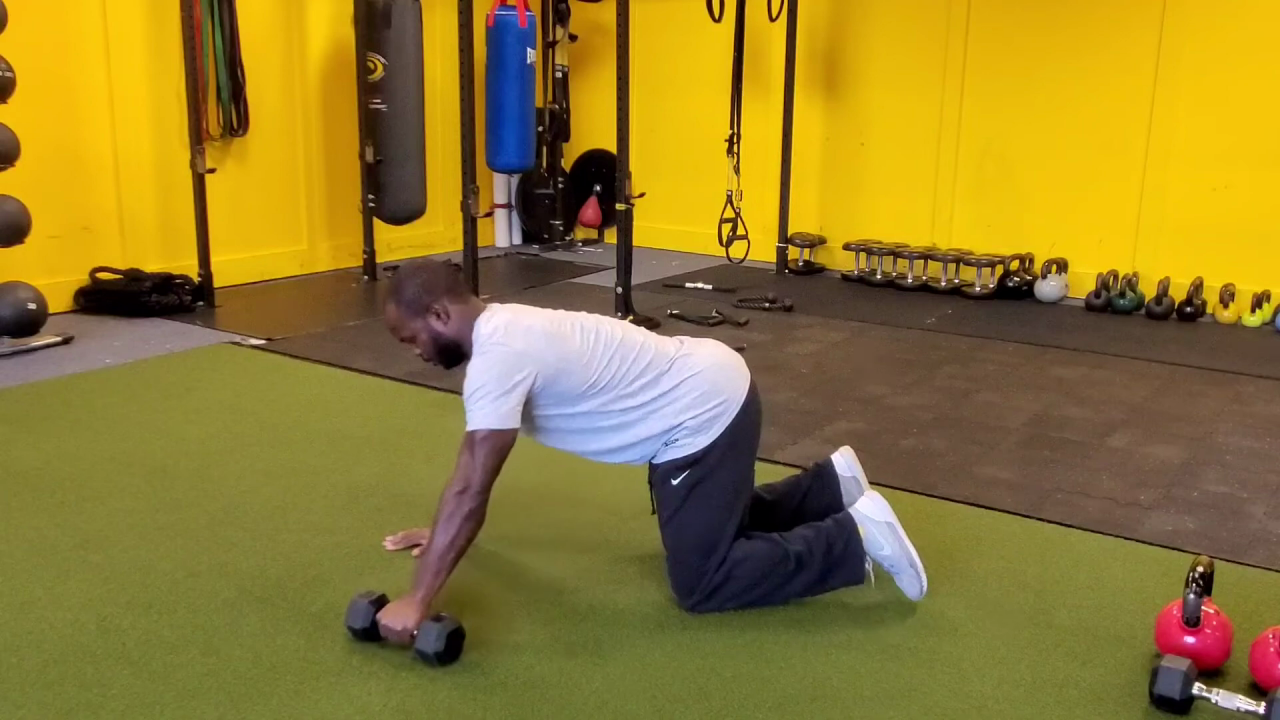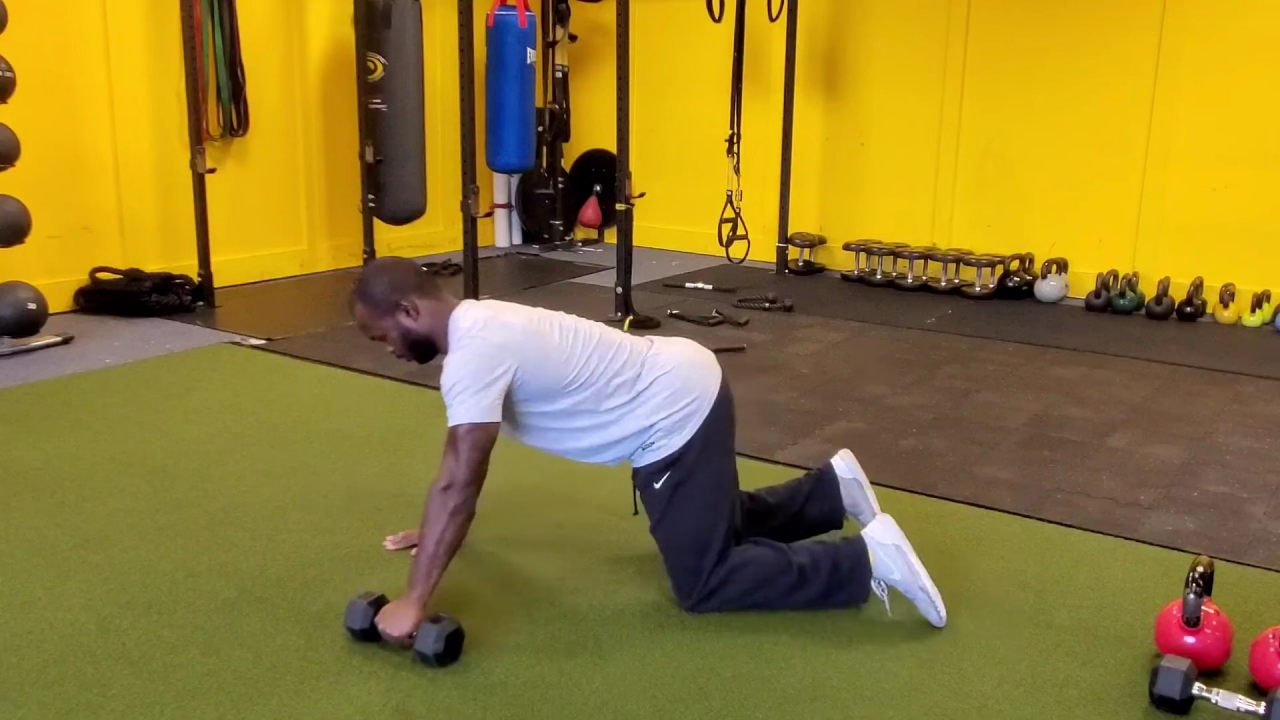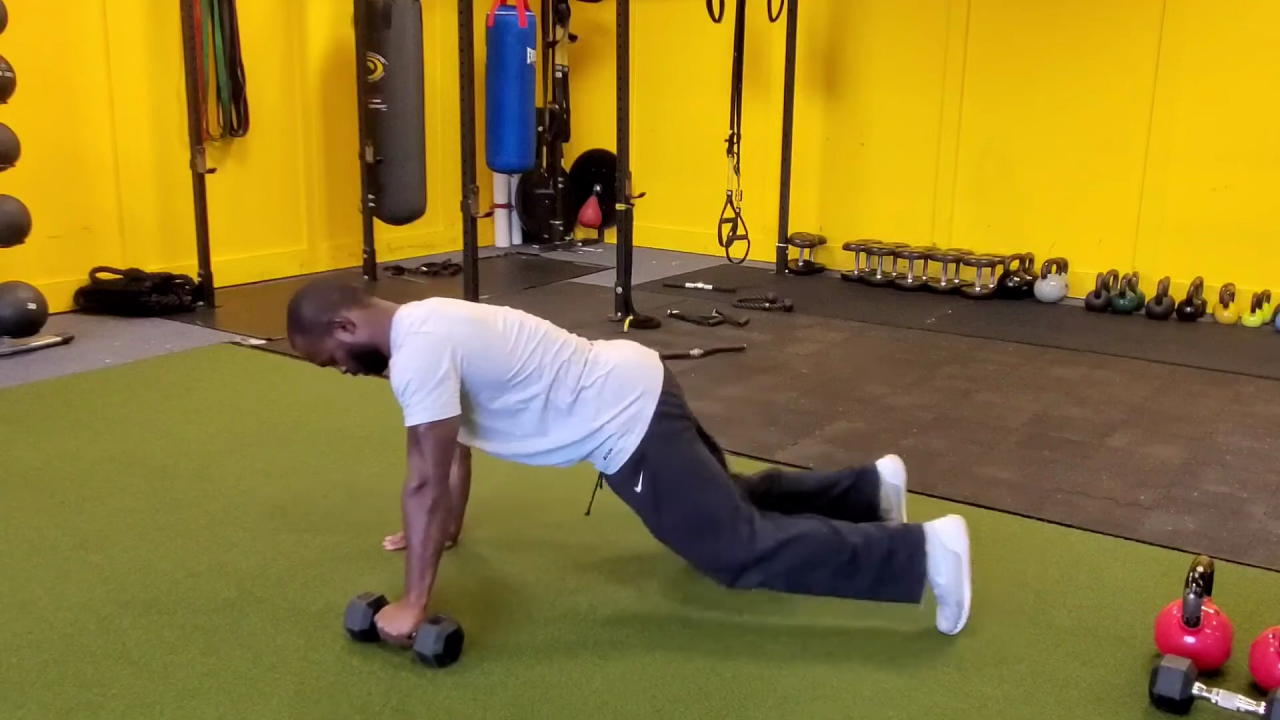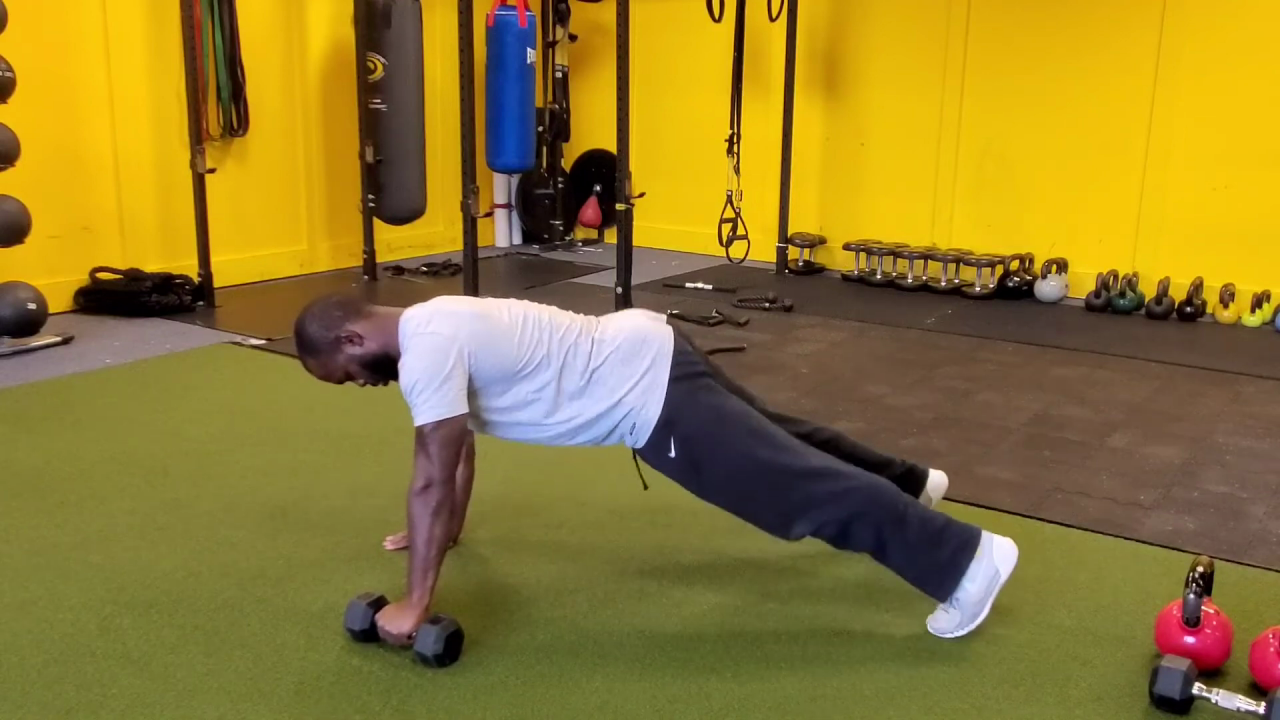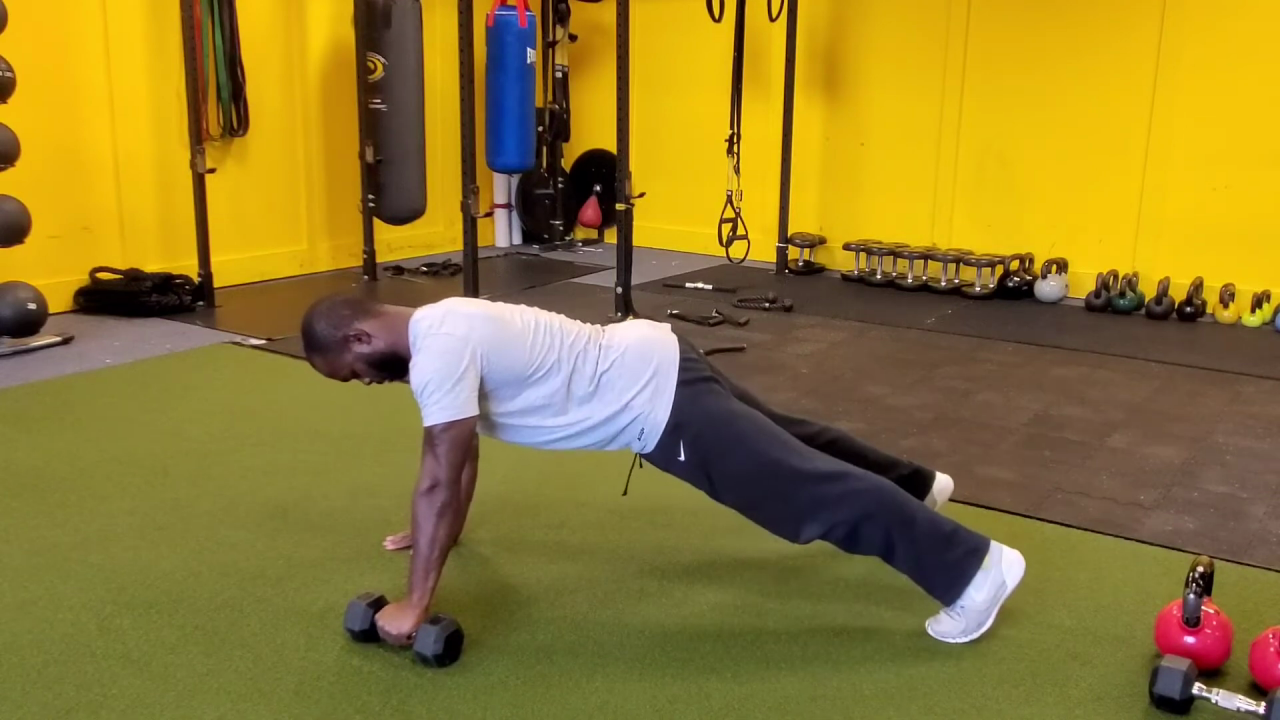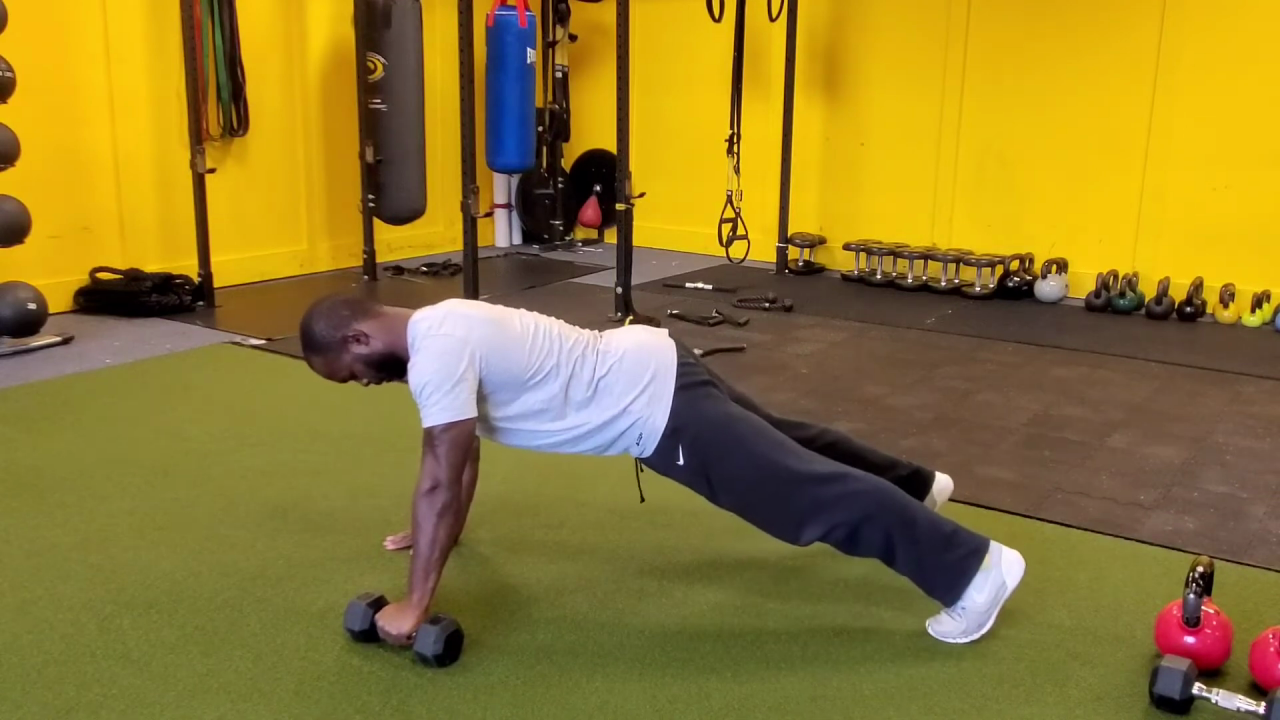
dt=0.4s
person 1, frame 1
left shoulder: (499, 358)
right shoulder: (499, 328)
left elbow: (472, 486)
right elbow: (477, 452)
left wrist: (417, 600)
right wrist: (443, 531)
left hip: (705, 412)
right hip: (706, 385)
left knee: (701, 584)
right knee: (710, 523)
left ankle: (855, 534)
right ankle: (830, 485)
person 1, frame 2
left shoulder: (473, 353)
right shoulder: (477, 324)
left elbow: (457, 481)
right elbow: (468, 461)
left wrist: (416, 601)
right wrist: (439, 530)
left hip: (674, 414)
right hip: (681, 387)
left knee: (705, 582)
right knee: (715, 527)
left ankle: (868, 557)
right ankle: (831, 487)
person 1, frame 3
left shoulder: (417, 352)
right shoulder: (427, 327)
left elbow: (425, 479)
right elbow: (456, 446)
left wrist: (414, 602)
right wrist: (446, 530)
left hip: (628, 419)
right hip: (630, 387)
left knee: (741, 548)
right knee: (733, 499)
left ankle: (926, 551)
right ankle: (870, 484)
person 1, frame 4
left shoulder: (424, 350)
right shoulder: (434, 327)
left elbow: (433, 475)
right elbow: (460, 448)
left wrist: (416, 601)
right wrist: (444, 530)
left hip: (649, 392)
right hip: (645, 355)
left knee: (797, 484)
right knee: (781, 448)
left ankle: (968, 558)
right ankle: (912, 486)
person 1, frame 5
left shoulder: (439, 350)
right shoulder: (442, 328)
left elbow: (440, 474)
right elbow: (463, 451)
left wrist: (416, 602)
right wrist: (440, 531)
left hip: (656, 399)
right hip: (652, 368)
left knee: (803, 489)
right knee: (787, 446)
left ankle: (976, 567)
right ankle: (916, 487)
person 1, frame 6
left shoulder: (435, 353)
right shoulder: (441, 327)
left elbow: (442, 478)
right elbow: (462, 452)
left wrist: (415, 602)
right wrist: (441, 527)
left hip: (655, 405)
right hip: (650, 373)
left knee: (804, 495)
right knee: (788, 452)
left ankle: (975, 567)
right ankle: (916, 487)
